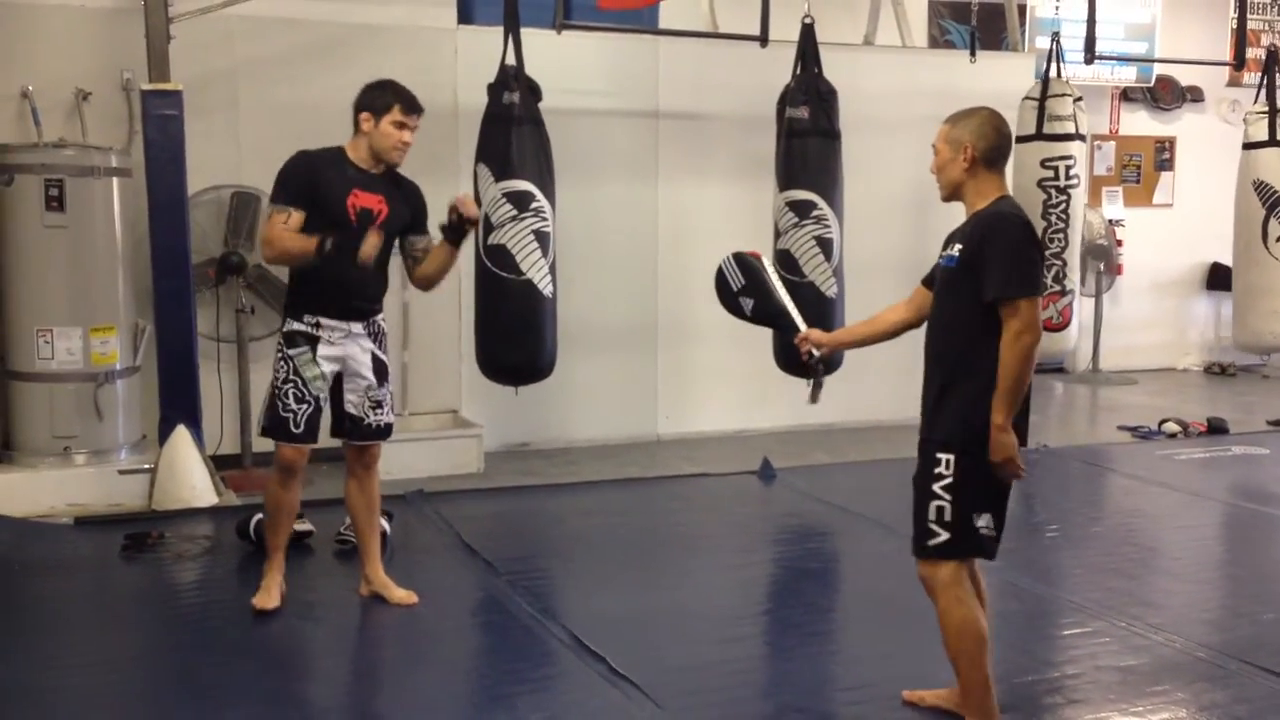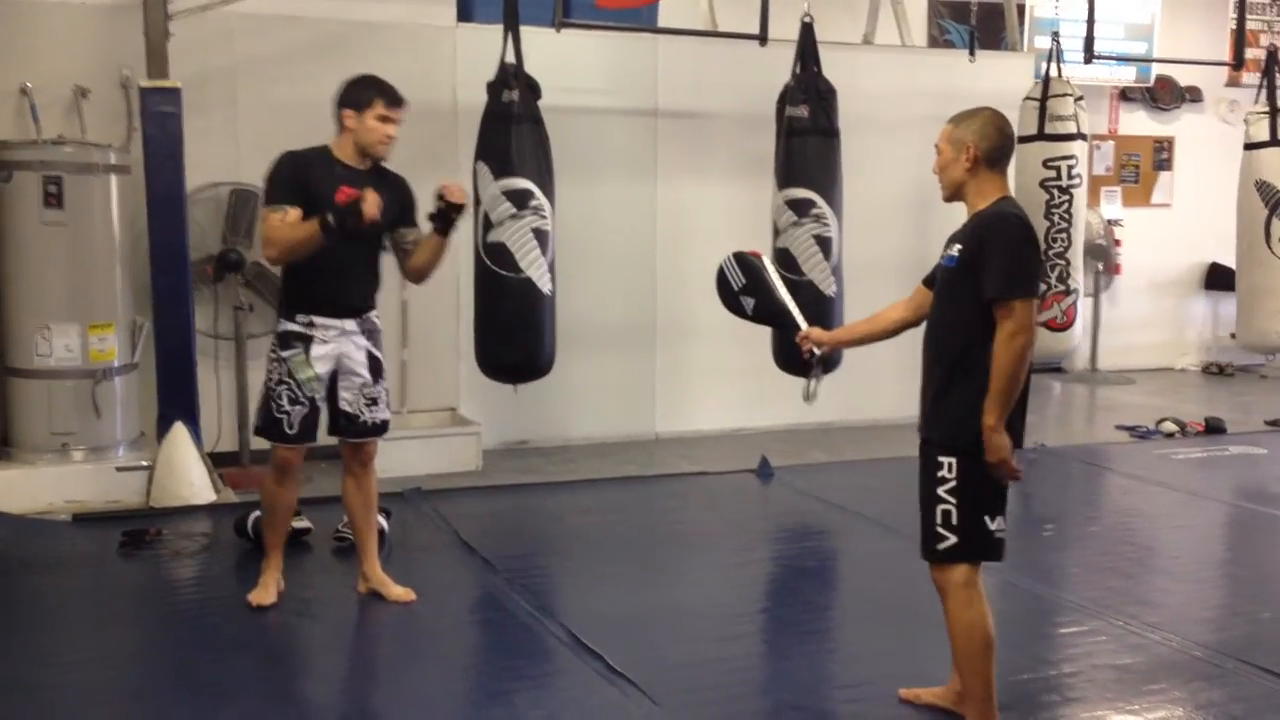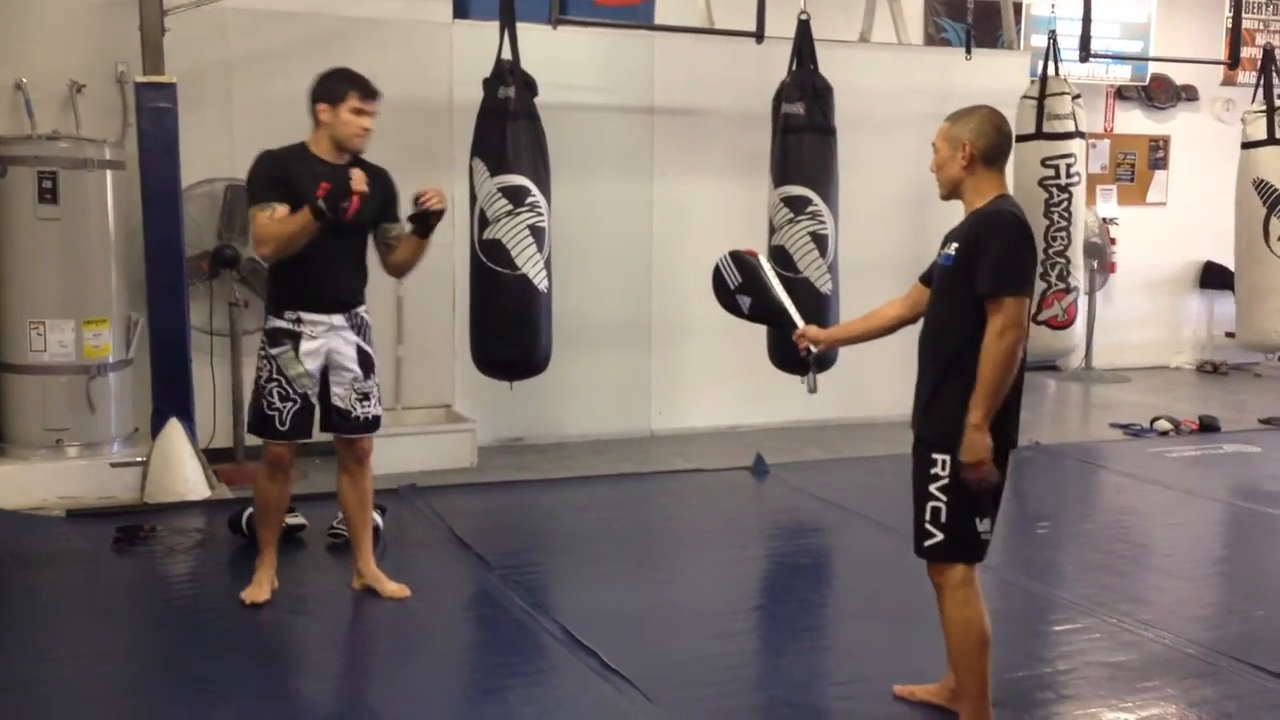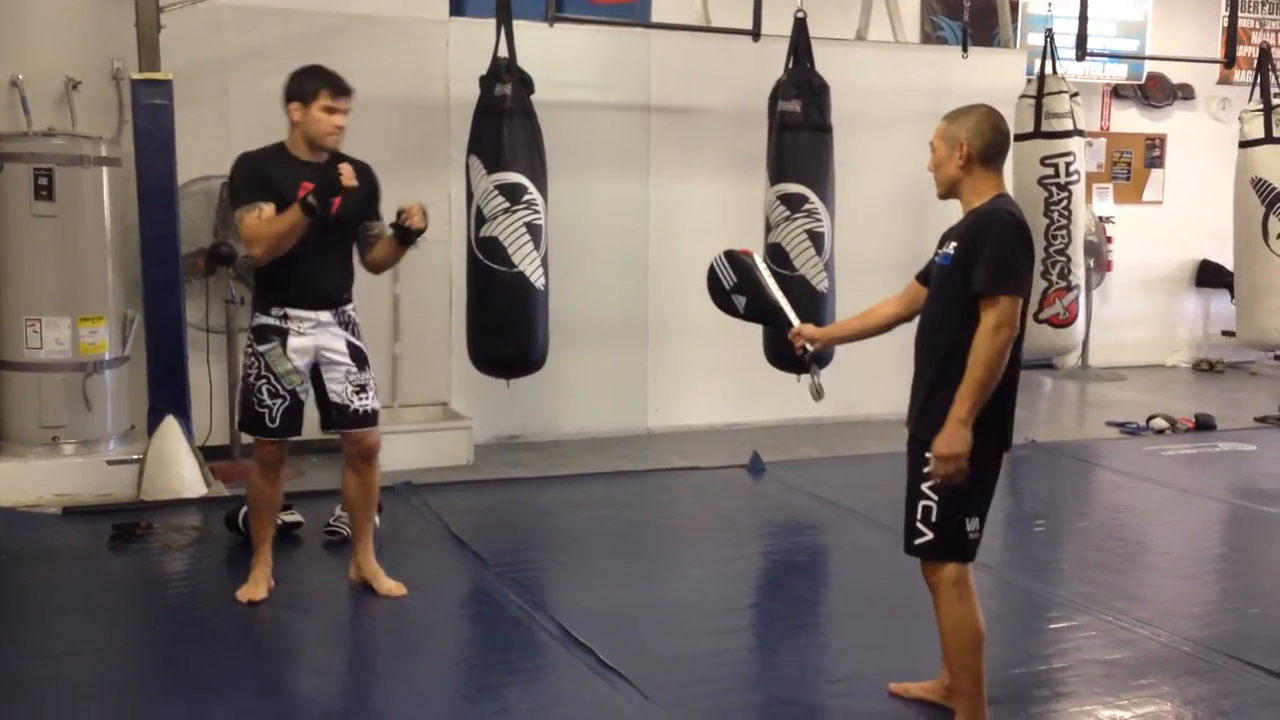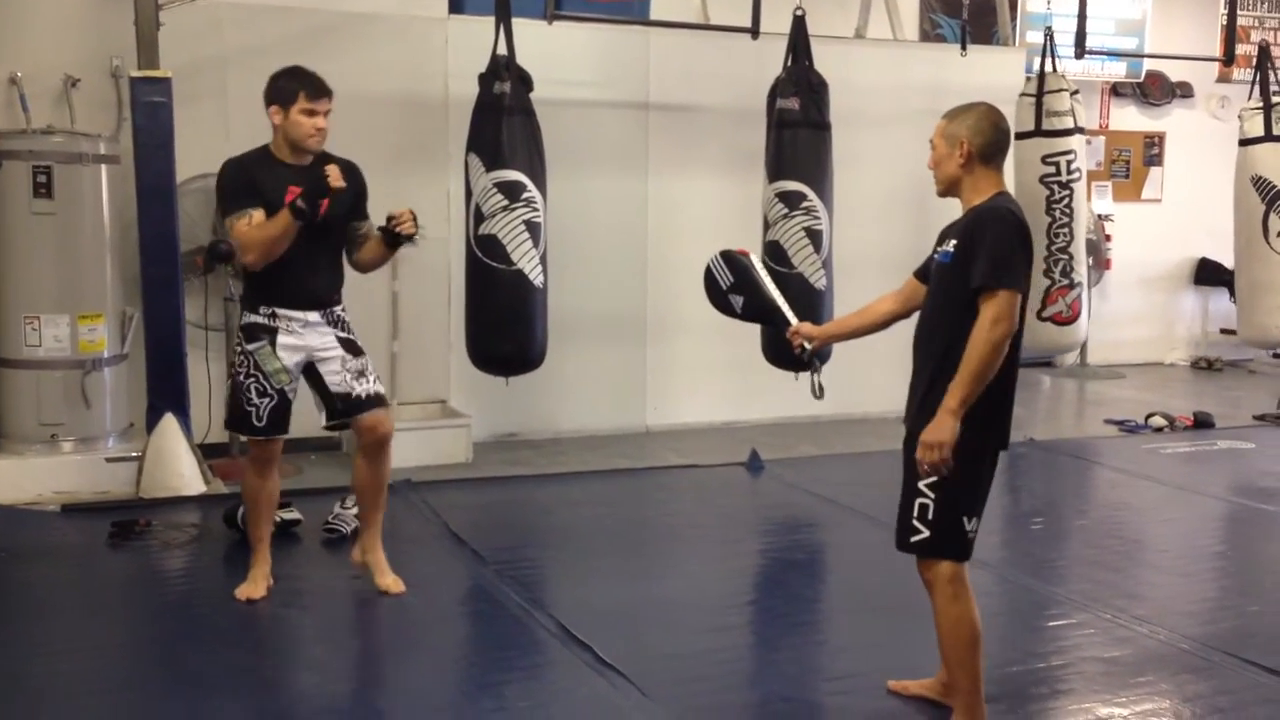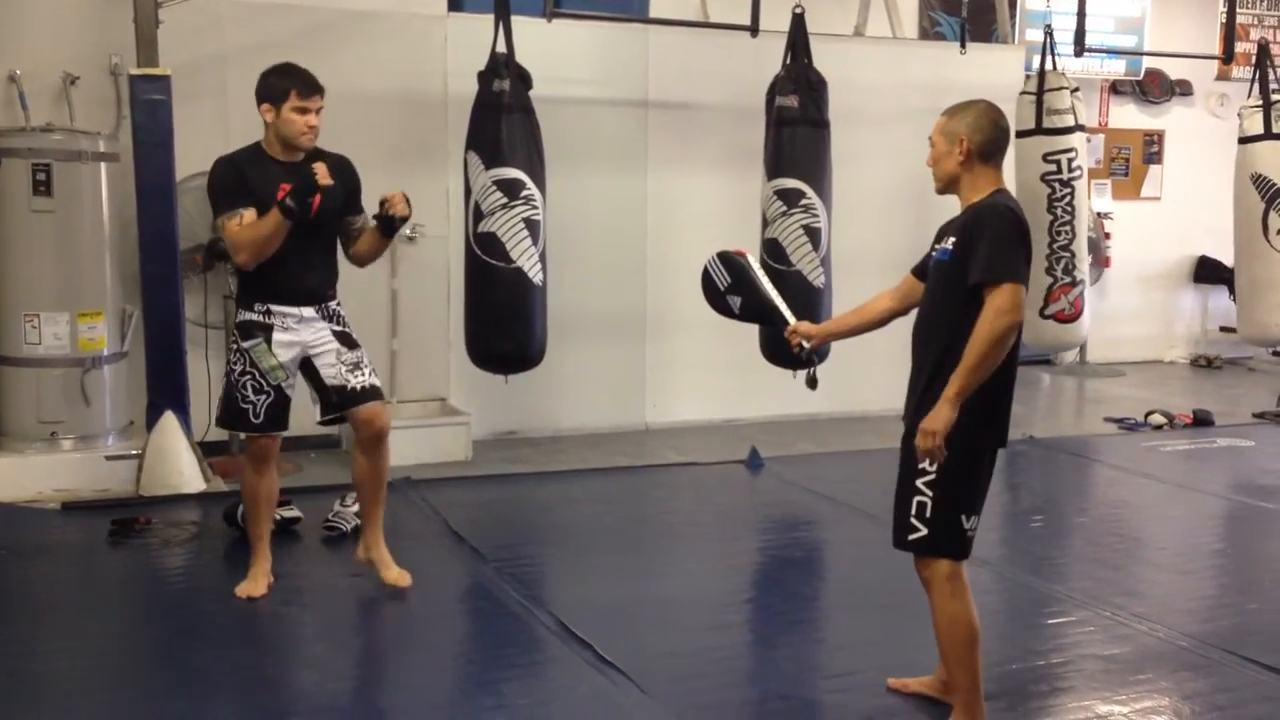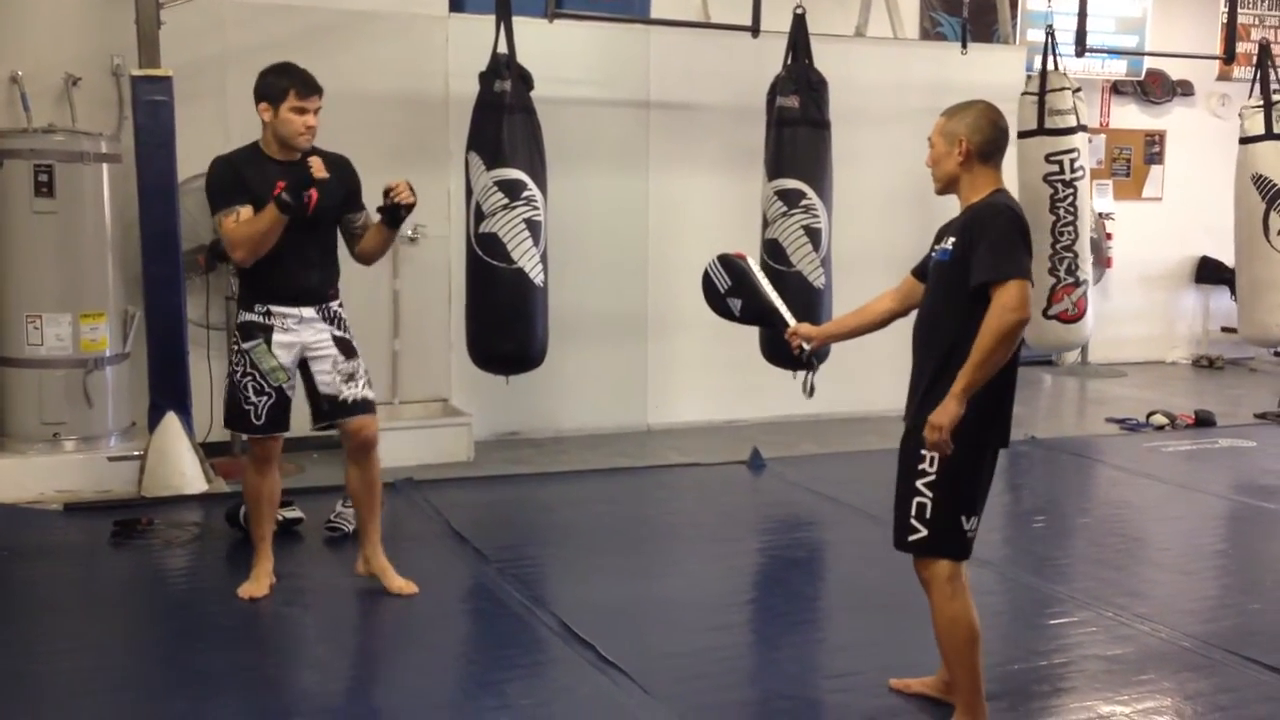
dt=0.1s
person 1, frame 1
left shoulder: (1004, 226)
right shoulder: (970, 231)
left elbow: (1022, 328)
right elbow: (911, 310)
left wrist: (1001, 424)
right wrist: (832, 340)
left hip: (972, 433)
right hip: (951, 427)
left knee: (943, 568)
right knee: (956, 563)
person 1, frame 2
left shoulder: (1004, 227)
right shoulder: (972, 231)
left elbow: (1017, 330)
right elbow: (912, 309)
left wrist: (995, 425)
right wrist: (832, 338)
left hip: (970, 433)
right hip: (950, 427)
left knee: (954, 571)
right knee: (958, 562)
person 1, frame 3
left shoulder: (1001, 225)
right shoulder: (968, 230)
left elbow: (1006, 328)
right elbow: (908, 306)
left wrist: (980, 427)
right wrist: (829, 336)
left hip: (965, 432)
right hip: (942, 425)
left knee: (952, 568)
right knee: (948, 562)
person 1, frame 4
left shoulder: (998, 224)
right shoulder: (965, 229)
left elbow: (1000, 326)
right elbow: (904, 304)
left wrist: (961, 422)
right wrist: (824, 334)
left hip: (958, 430)
right hip: (936, 422)
left knee: (945, 567)
right knee: (943, 560)
person 1, frame 5
left shoulder: (997, 222)
right shoulder: (963, 228)
left elbow: (999, 323)
right elbow: (901, 301)
left wrist: (950, 415)
right wrist: (822, 332)
left hip: (955, 428)
right hip: (936, 421)
left knee: (941, 564)
right knee: (939, 558)
person 1, frame 6
left shoulder: (996, 218)
right shoulder: (961, 225)
left elbow: (1003, 315)
right elbow: (899, 298)
left wrist: (949, 404)
right wrist: (820, 330)
left hip: (955, 424)
right hip: (937, 417)
left knee: (939, 562)
right knee: (938, 555)
person 1, frame 7
left shoulder: (996, 218)
right shoulder: (961, 225)
left elbow: (1012, 311)
right elbow: (899, 299)
left wrist: (956, 399)
right wrist: (821, 333)
left hip: (957, 423)
right hip: (935, 418)
left knee: (938, 562)
right knee: (939, 556)
person 2, frame 1
left shoulder: (405, 195)
right shoulder: (308, 168)
left elbow: (423, 276)
right elbow: (273, 246)
left wrist: (455, 236)
right wrist: (334, 248)
left hip: (367, 333)
right hip: (309, 330)
left knee: (365, 456)
right knee: (290, 458)
left ankle: (373, 572)
right ankle: (274, 571)
person 2, frame 2
left shoulder: (394, 188)
right shoulder: (297, 168)
left elbow: (415, 268)
right elbow: (273, 245)
left wrist: (443, 224)
right wrist: (337, 221)
left hip: (360, 330)
right hip: (302, 330)
left knee: (361, 453)
right knee: (286, 456)
left ankle: (370, 569)
right ankle: (271, 569)
person 2, frame 3
left shoulder: (377, 181)
right shoulder: (276, 166)
left elbow: (395, 262)
right elbow: (268, 245)
left wrist: (423, 224)
right wrist: (327, 204)
left hip: (350, 326)
right hip: (291, 327)
left knee: (356, 449)
right knee: (278, 454)
left ankle: (366, 566)
right ankle: (265, 567)
person 2, frame 4
left shoulder: (360, 177)
right shoulder: (257, 167)
left elbow: (374, 259)
right elbow: (258, 247)
left wrist: (403, 234)
right wrist: (315, 200)
left hip: (338, 323)
right hip: (279, 324)
left knee: (364, 443)
right knee: (269, 452)
left ankle: (364, 560)
right ankle: (261, 566)
person 2, frame 5
left shoulder: (345, 175)
right shoulder: (242, 173)
left elbow: (361, 259)
right elbow: (252, 254)
left wrist: (392, 238)
right wrist: (305, 202)
left hip: (329, 321)
right hip: (268, 325)
left knee: (376, 426)
right knee: (264, 449)
left ankle: (370, 546)
right ankle: (260, 564)
person 2, frame 6
left shoulder: (339, 170)
right shoulder: (233, 171)
left elbow: (357, 251)
right elbow: (244, 253)
left wrist: (387, 226)
right wrist: (295, 201)
left hip: (324, 316)
right hip: (264, 322)
left knee: (374, 420)
right knee: (261, 446)
left ankle: (374, 543)
right ankle: (260, 562)
person 2, frame 7
left shoulder: (337, 169)
right shoulder: (232, 170)
left elbow: (364, 251)
right elbow: (242, 250)
left wrist: (392, 218)
right wrist: (289, 194)
left hip: (325, 317)
right hip: (264, 321)
left knee: (363, 434)
right knee: (263, 448)
left ankle: (372, 554)
right ankle: (263, 563)
